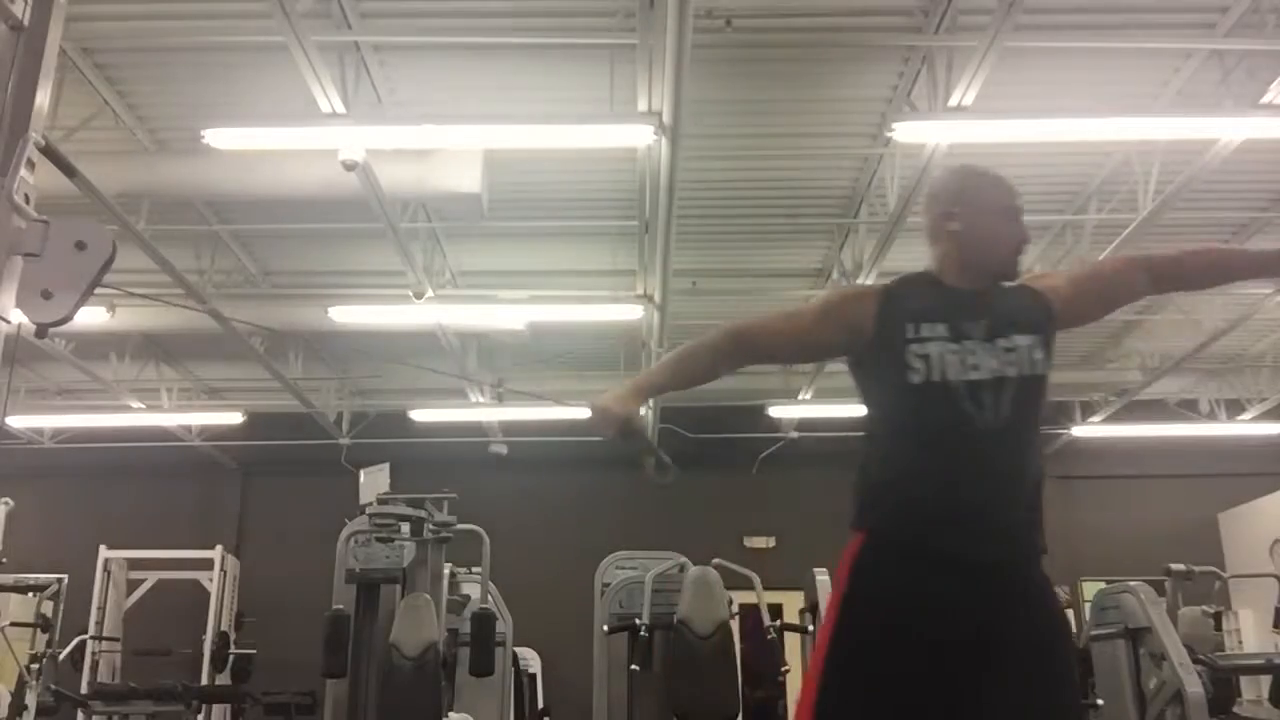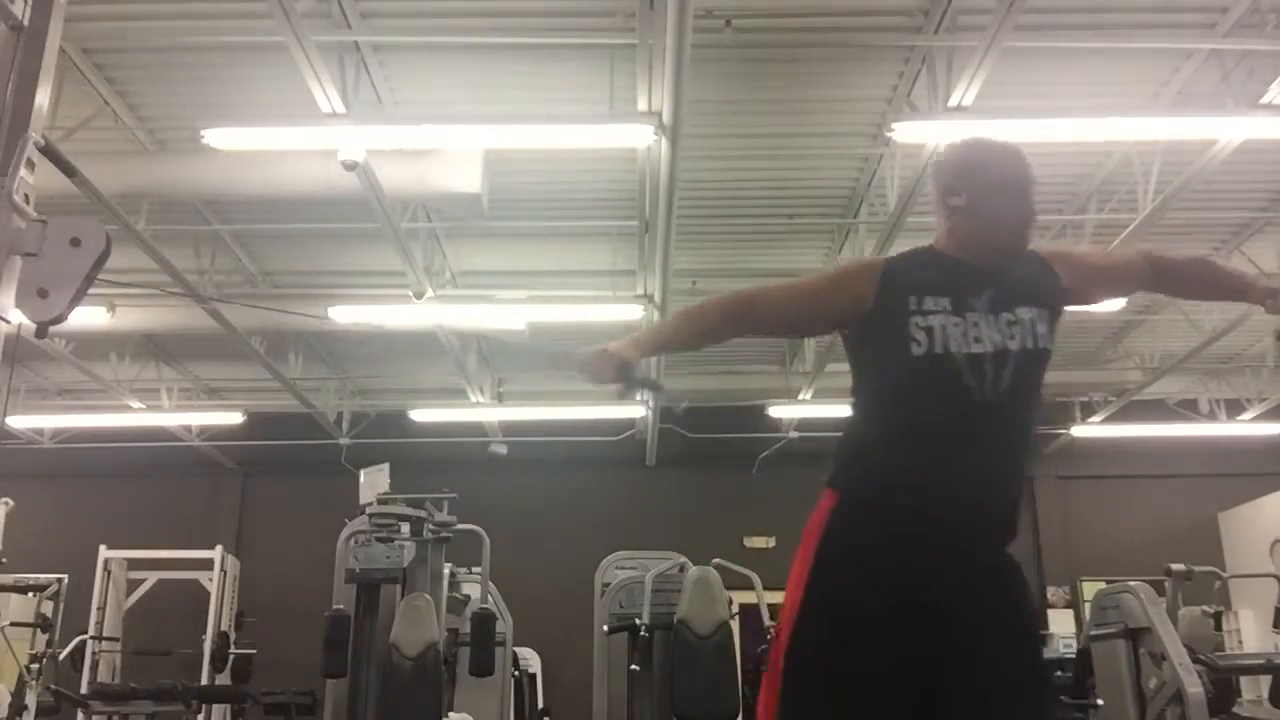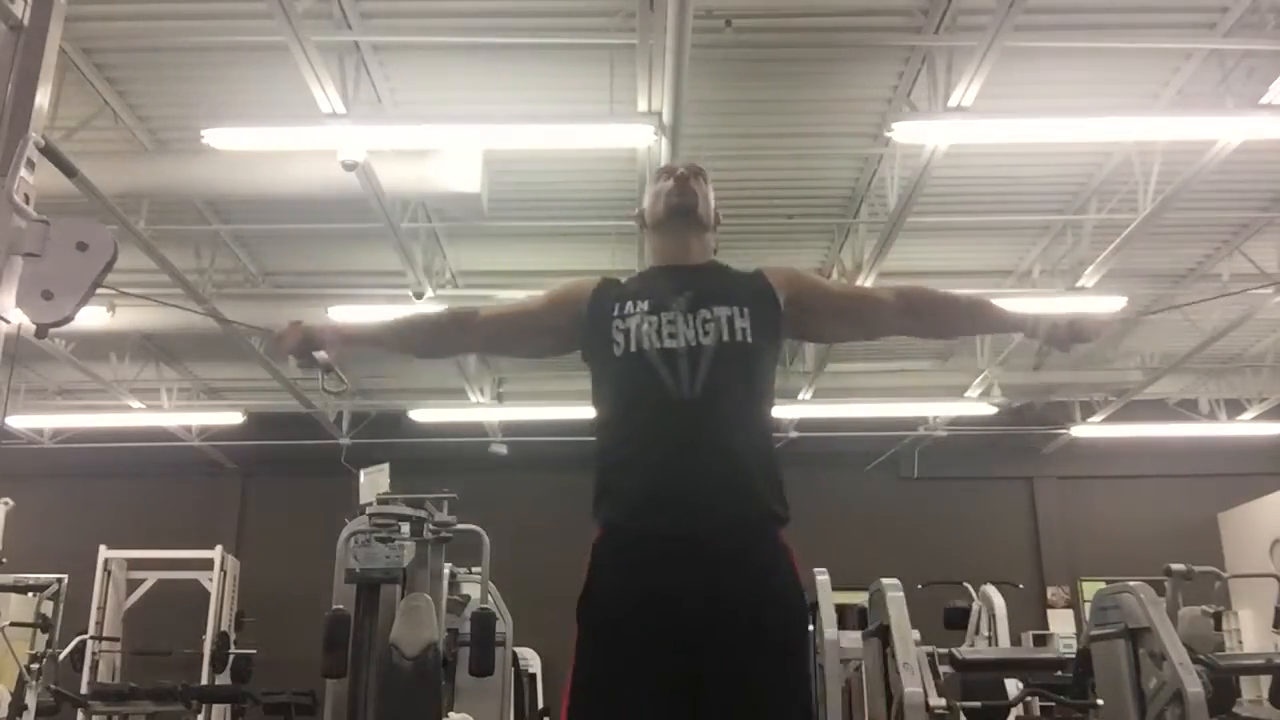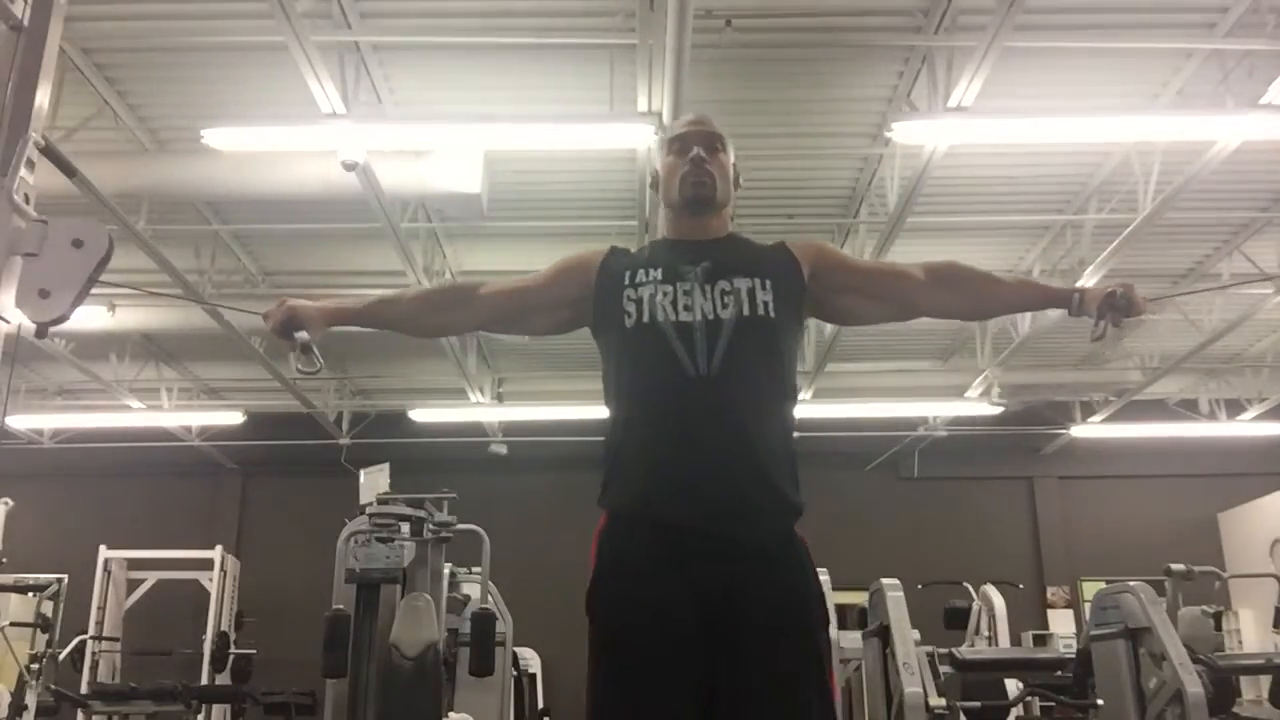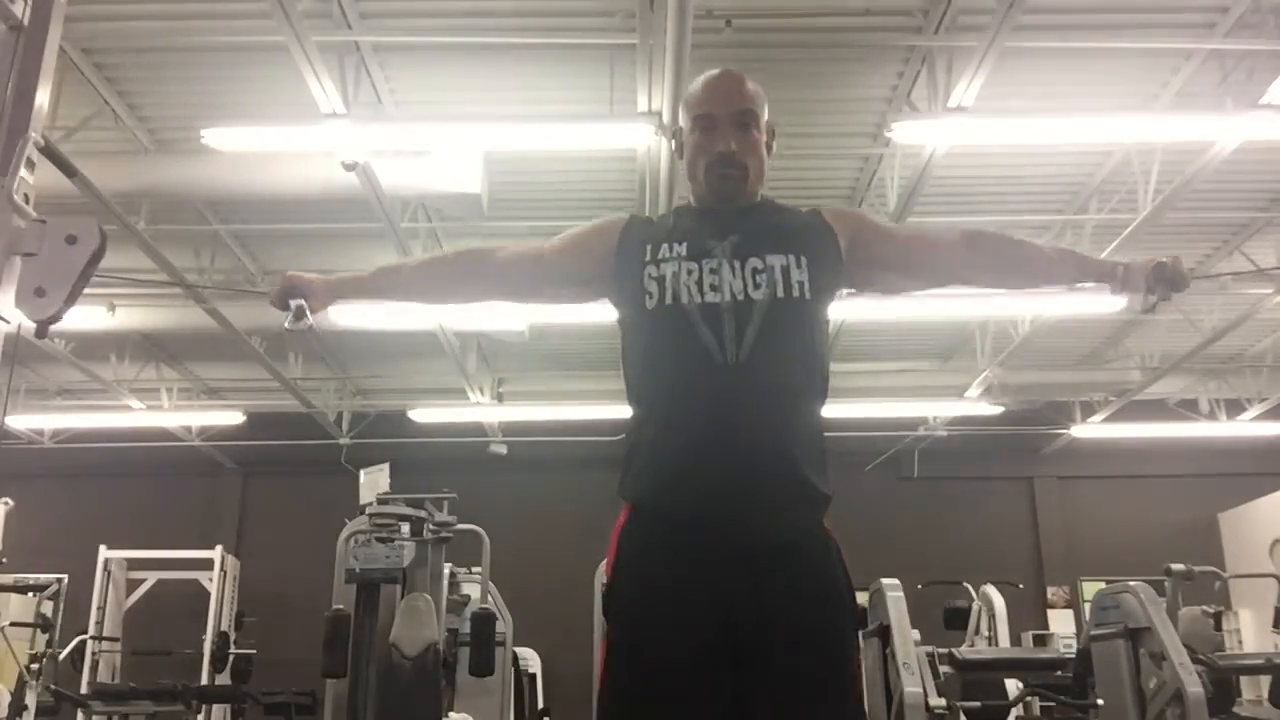
dt=1s
person 1, frame 1
left shoulder: (1037, 307)
right shoulder: (874, 312)
left elbow: (1148, 272)
right elbow: (745, 340)
right wrist: (636, 391)
left hip: (1008, 578)
right hip: (897, 572)
person 1, frame 2
left shoulder: (1046, 277)
right shoulder: (878, 285)
left elbow: (1154, 268)
right elbow: (748, 308)
right wrist: (637, 346)
left hip: (979, 554)
right hip: (867, 544)
person 1, frame 3
left shoulder: (770, 293)
right shoulder: (595, 304)
left elbow: (894, 307)
right elbow: (474, 325)
left wrist: (1025, 321)
right wrist: (345, 334)
left hip: (747, 559)
right hip: (634, 562)
person 1, frame 4
left shoulder: (793, 268)
right shoulder: (605, 275)
left elbow: (927, 287)
right elbow: (475, 303)
left wrist: (1068, 295)
right wrist: (336, 312)
left hip: (765, 552)
right hip: (645, 552)
person 1, frame 5
left shoulder: (826, 236)
right shoulder: (624, 244)
left elbow: (965, 253)
right elbow: (486, 269)
left wrist: (1111, 270)
right wrist: (341, 286)
left hip: (791, 546)
right hip: (665, 546)
